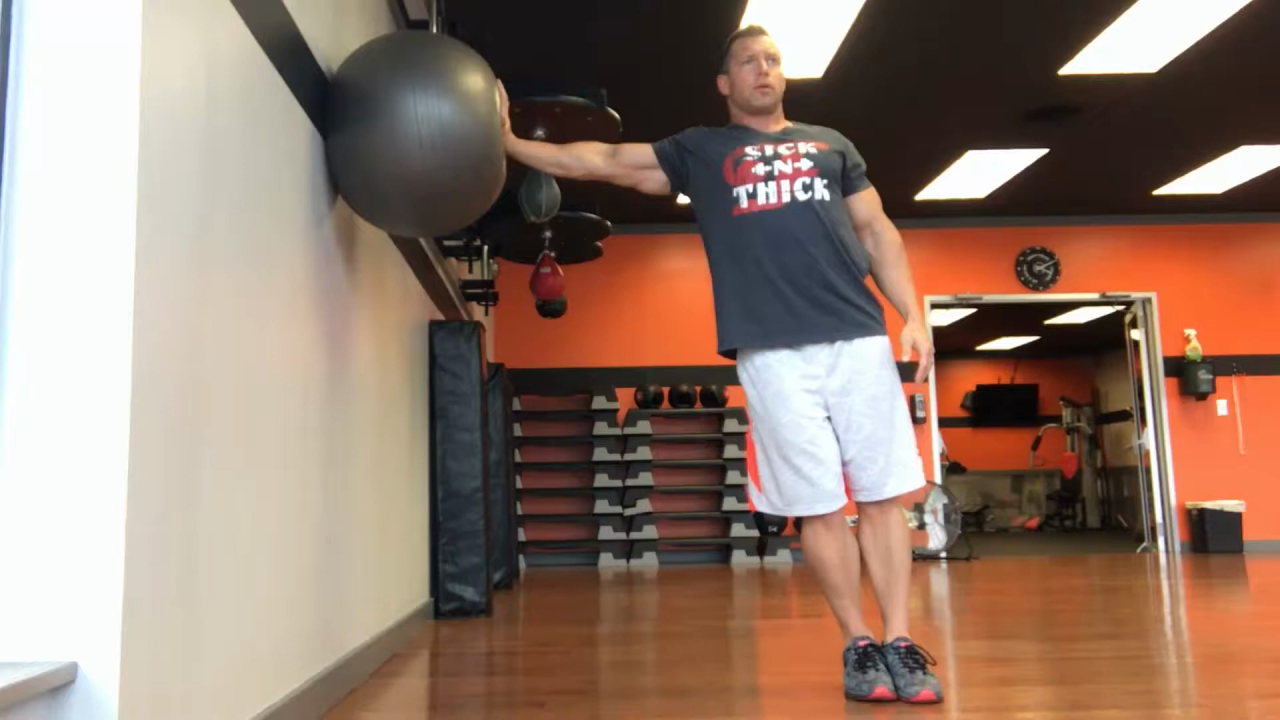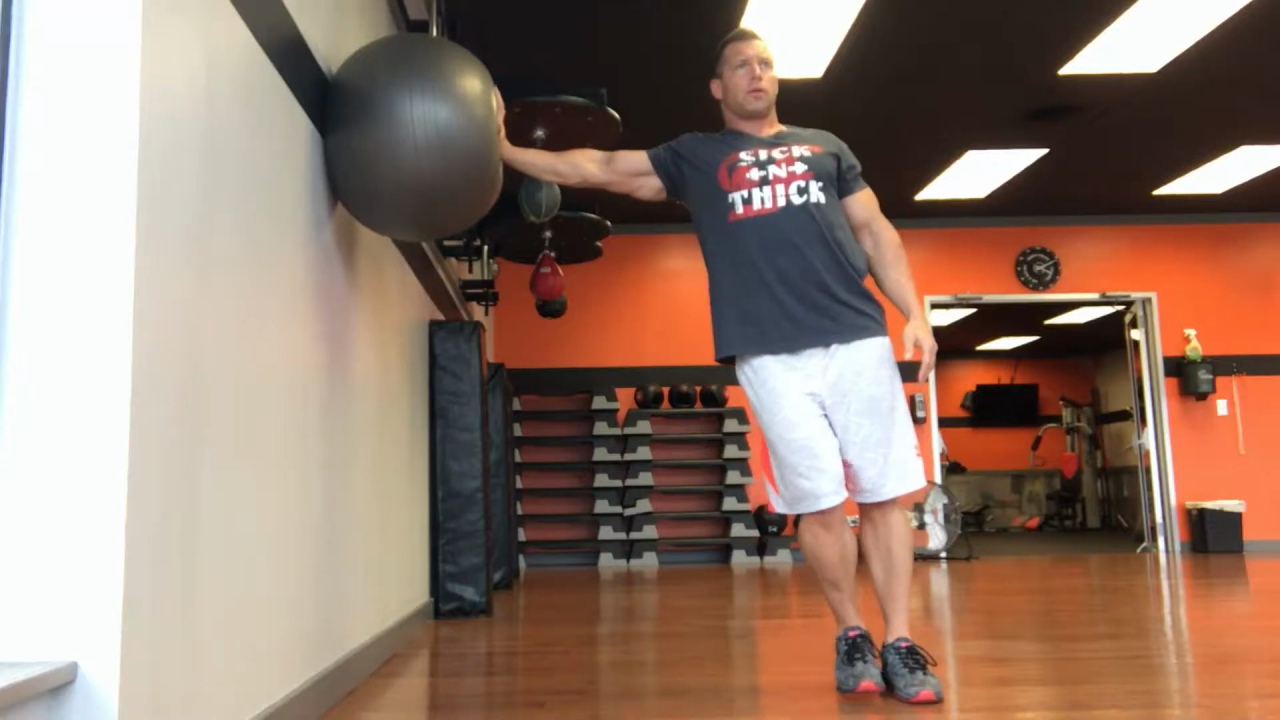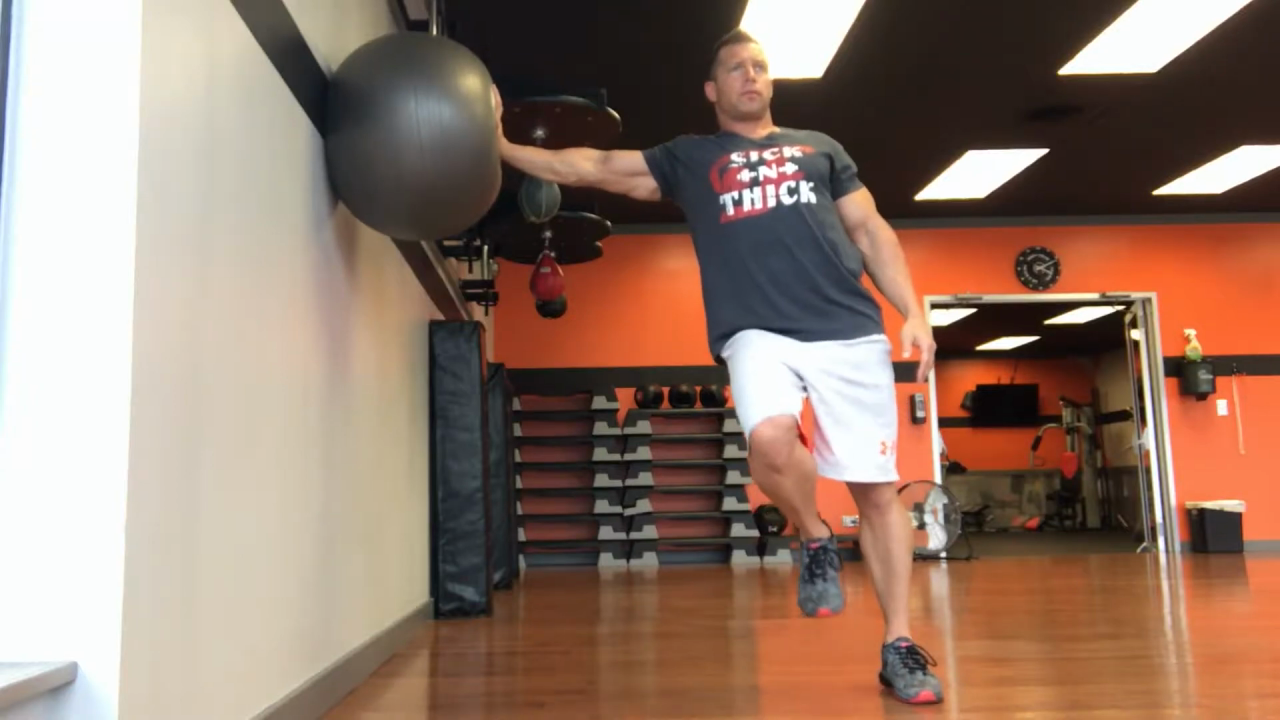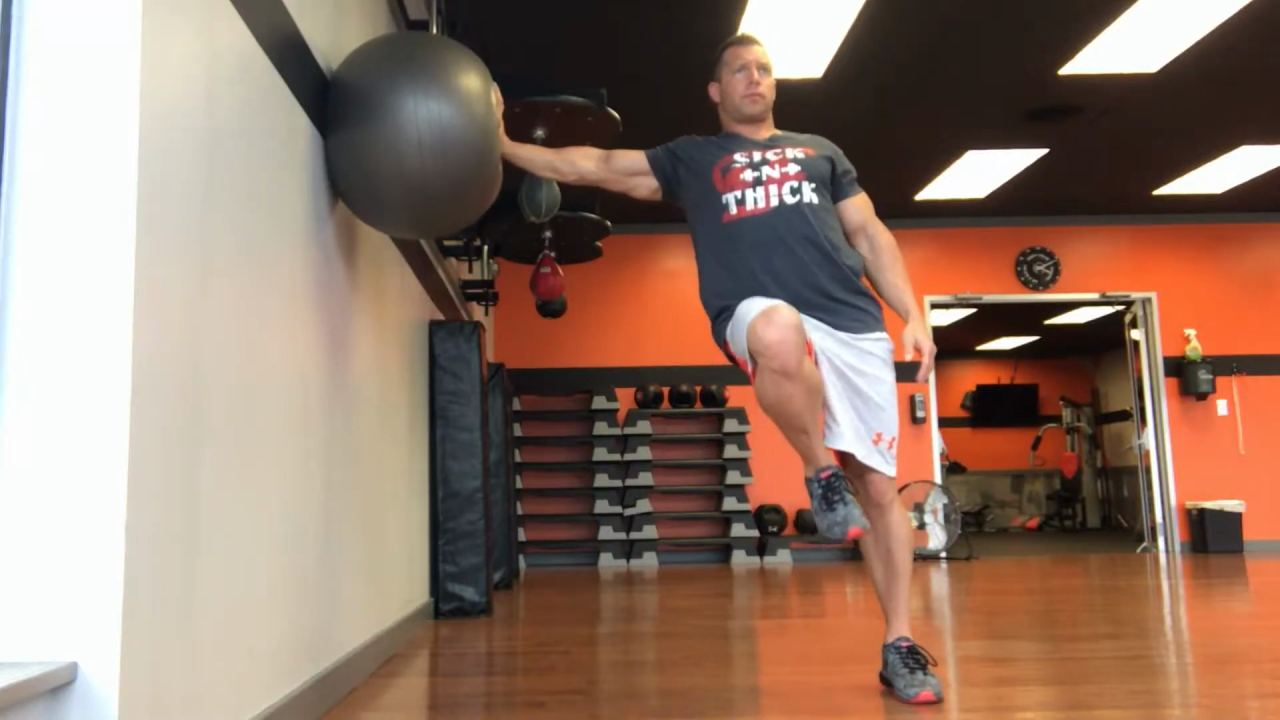
dt=0.7s
person 1, frame 1
left shoulder: (831, 144)
right shoulder: (700, 151)
left elbow: (877, 231)
right elbow: (605, 160)
left wrist: (912, 315)
right wrist: (510, 142)
left hip: (859, 339)
right hip: (773, 350)
left knee: (882, 496)
right knee: (819, 505)
left ankle: (900, 644)
right ankle: (858, 645)
person 1, frame 2
left shoulder: (825, 146)
right shoulder: (695, 157)
left elbow: (875, 232)
right elbow: (600, 168)
left wrist: (915, 314)
right wrist: (505, 150)
left hip: (859, 340)
right hip: (771, 353)
left knee: (884, 497)
right knee: (822, 502)
left ankle: (900, 644)
right ankle: (851, 637)
person 1, frame 3
left shoulder: (820, 146)
right shoulder: (688, 158)
left elbow: (871, 231)
right elbow: (594, 166)
left wrist: (913, 313)
right wrist: (503, 148)
left hip: (851, 332)
right hip: (758, 335)
left knee: (878, 489)
right knee: (770, 439)
left ankle: (899, 646)
right ankle: (815, 542)
person 1, frame 4
left shoulder: (821, 150)
right shoulder: (691, 158)
left elbow: (870, 236)
right elbow: (595, 166)
left wrist: (913, 316)
right wrist: (503, 145)
left hip: (856, 326)
right hip: (761, 319)
left knee: (879, 486)
right knee: (779, 330)
left ankle: (900, 645)
right ankle: (822, 476)
